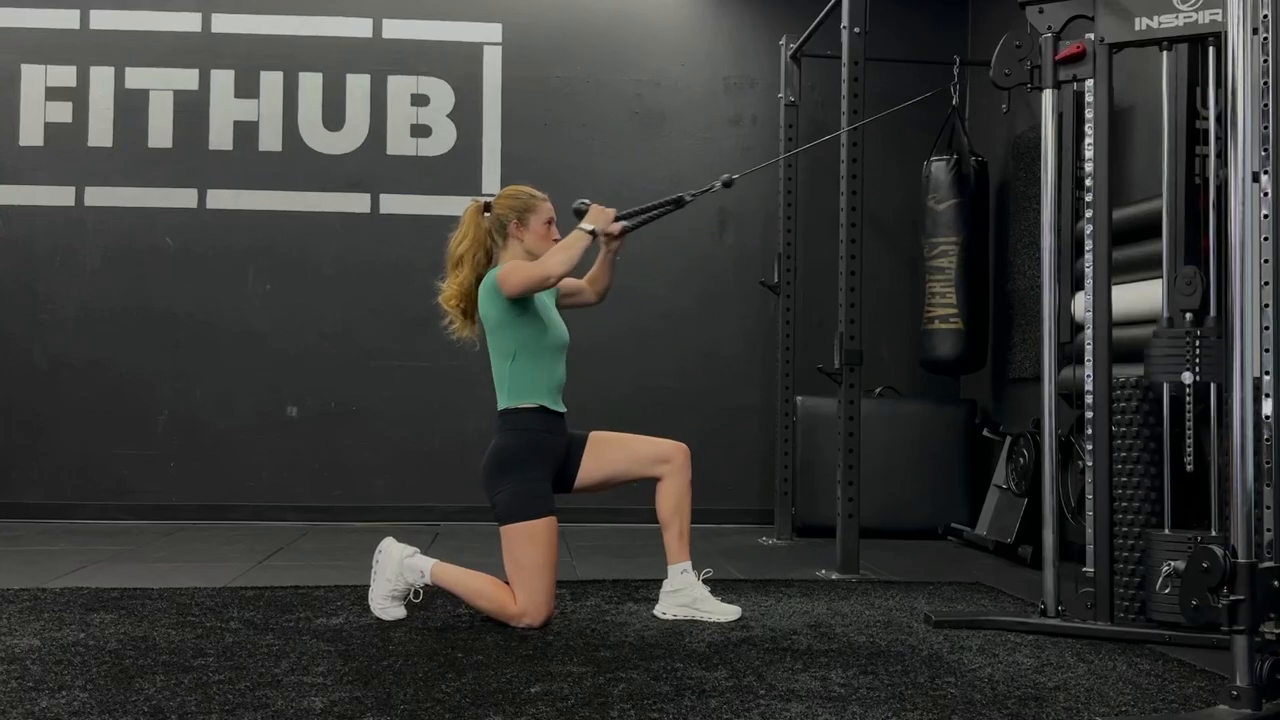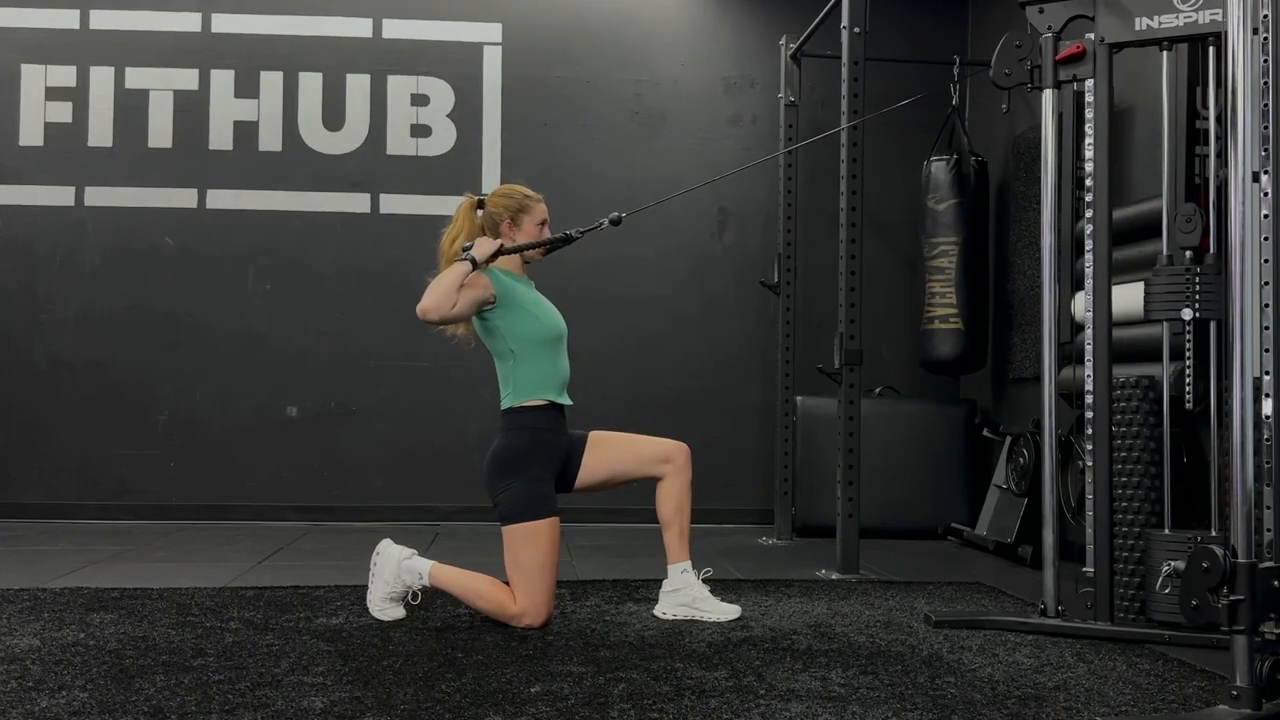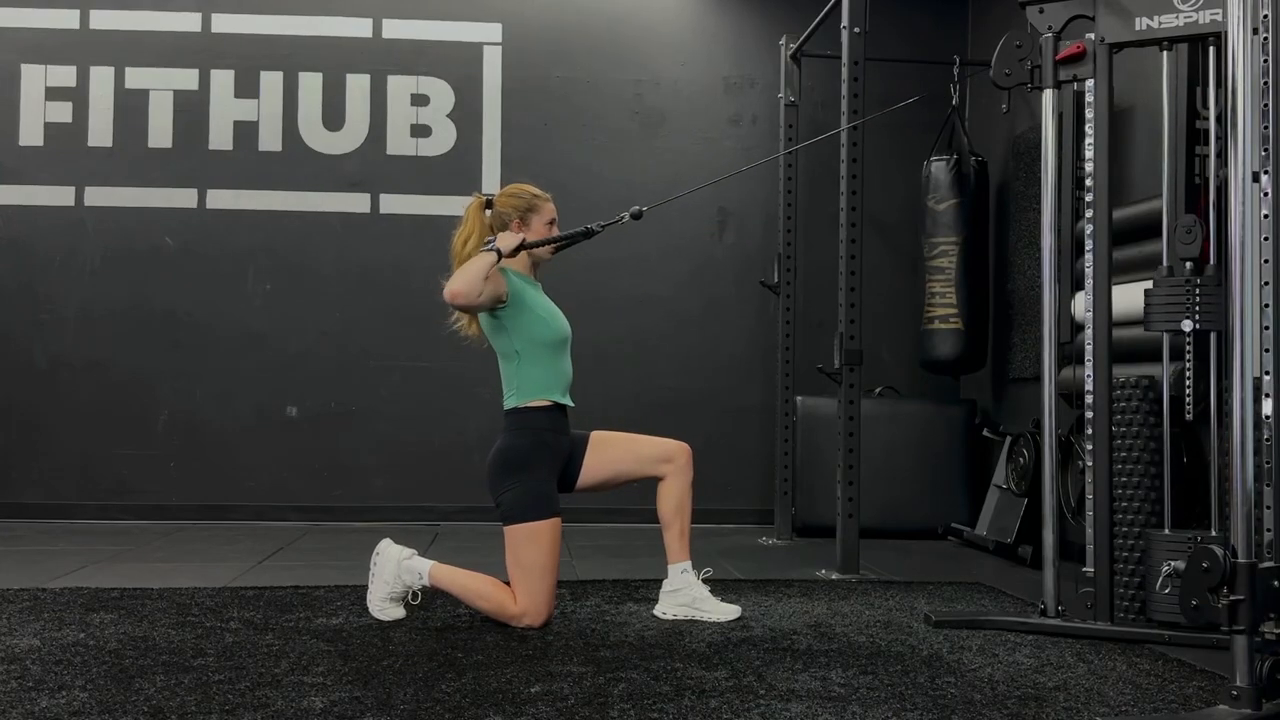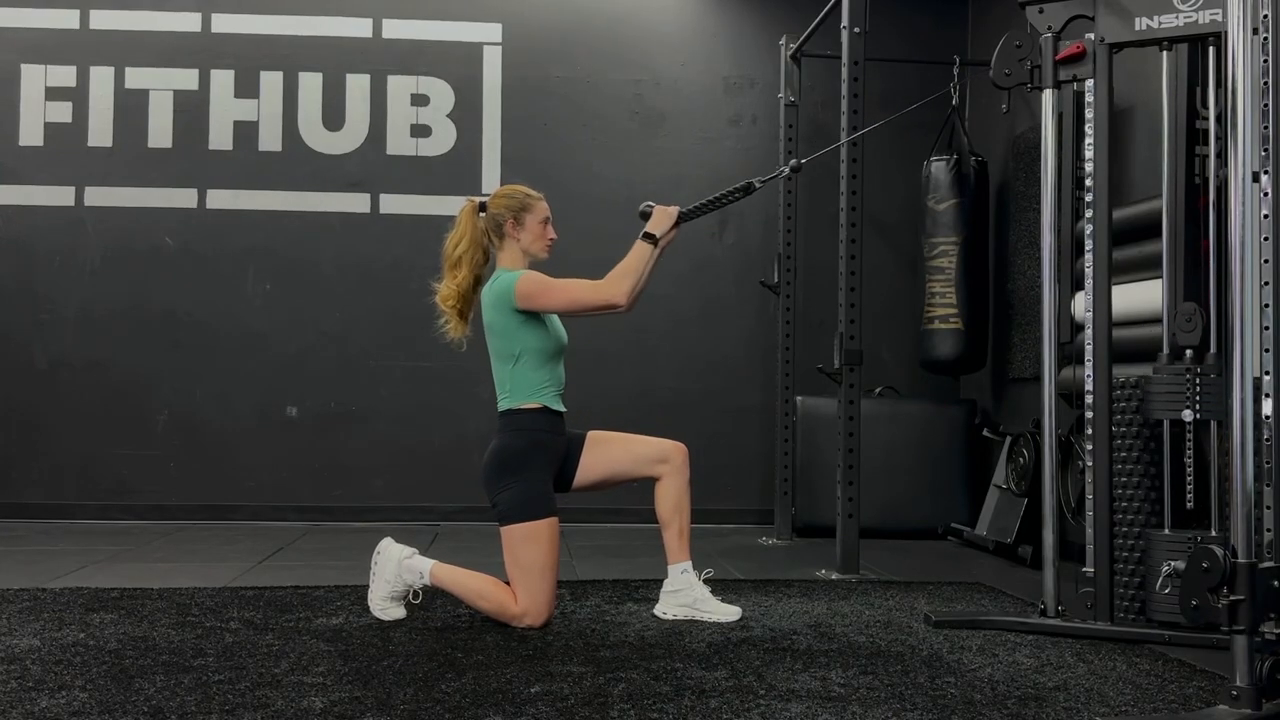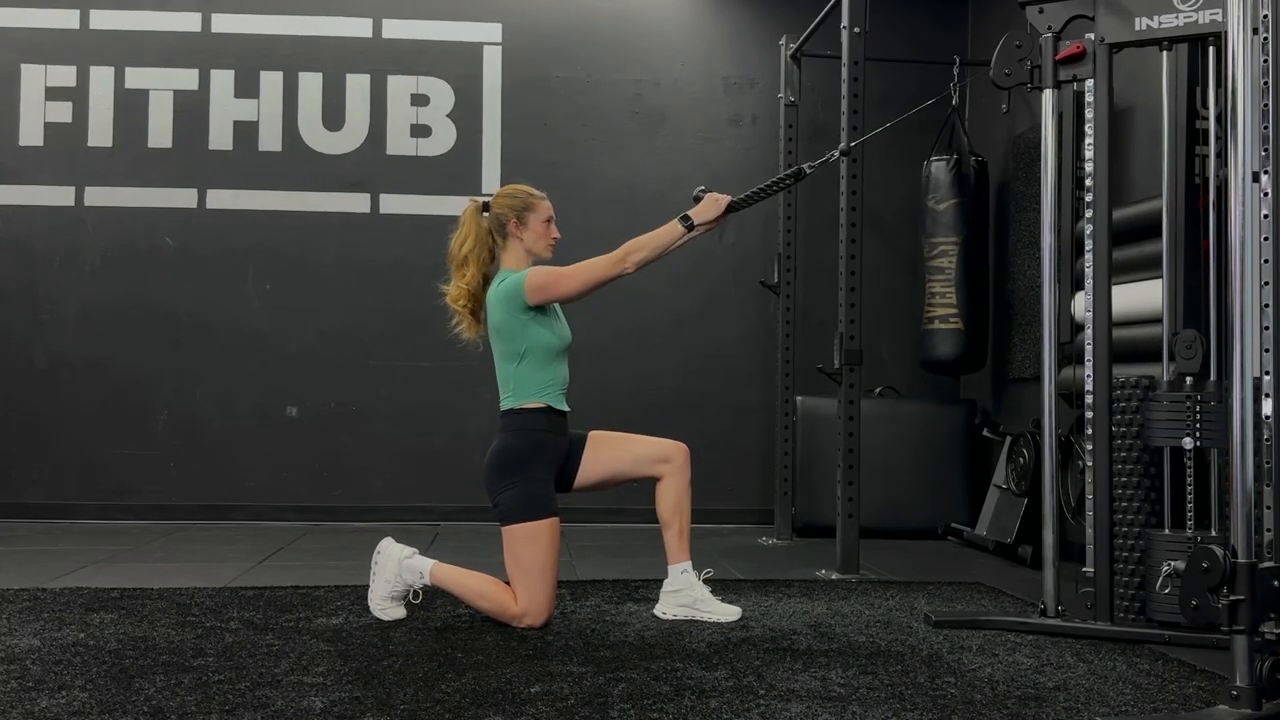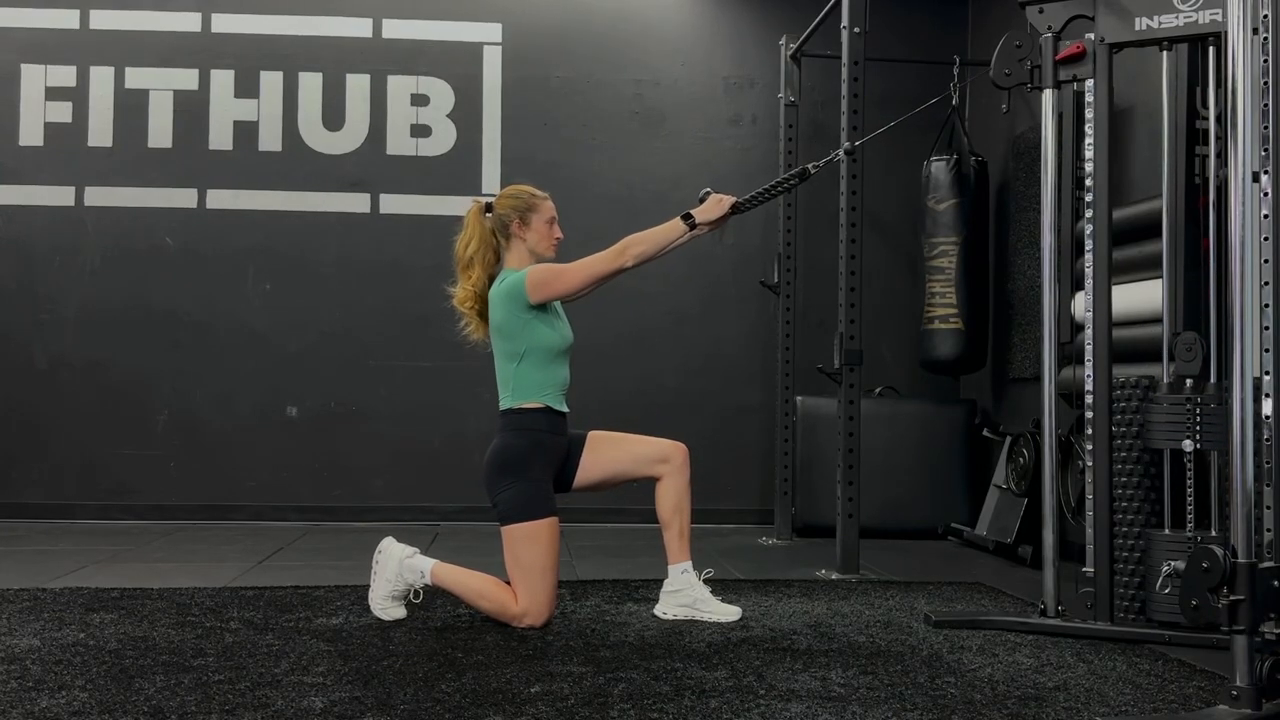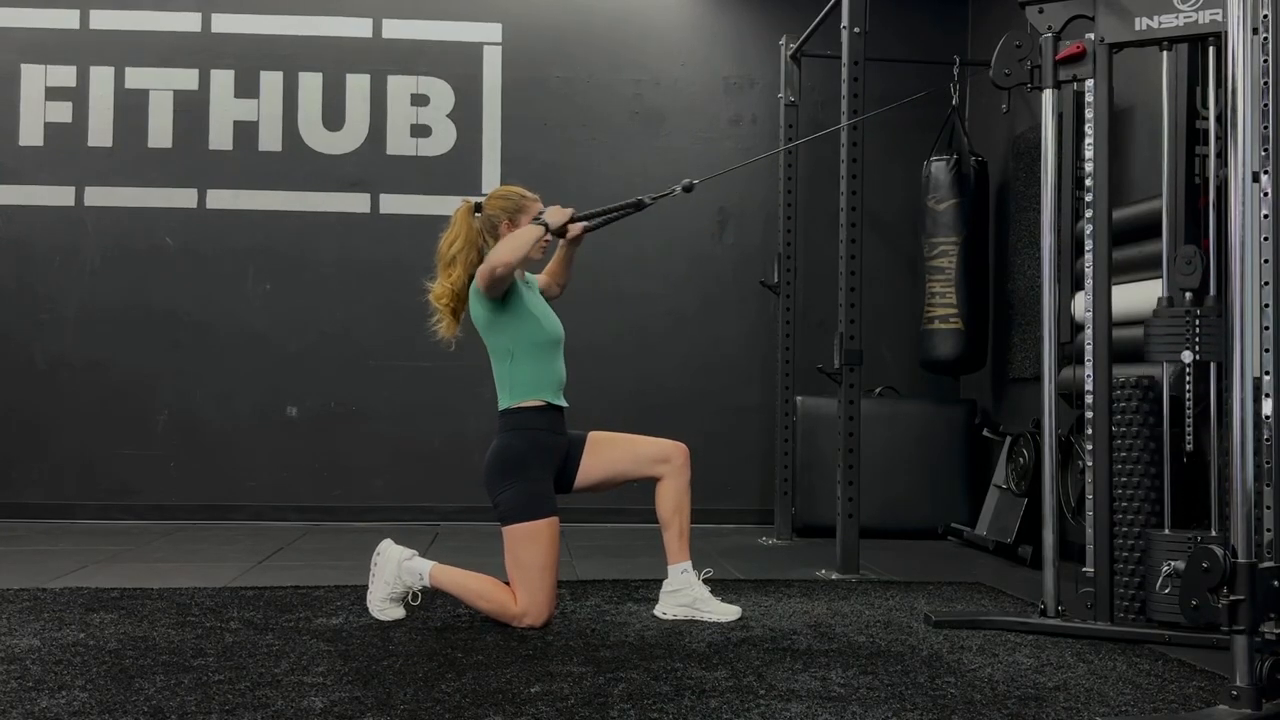
dt=0.5s
person 1, frame 1
left shoulder: (538, 286)
right shoulder: (501, 281)
left elbow: (591, 292)
right elbow: (554, 269)
left wrist: (609, 244)
right wrist: (590, 228)
left hip: (554, 441)
right hip: (520, 449)
left knee: (673, 457)
right knee: (529, 614)
left ankle: (680, 591)
right ankle: (410, 566)
person 1, frame 2
left shoulder: (518, 284)
right shoulder: (489, 283)
right elbow: (430, 308)
right wrist: (472, 256)
left hip: (554, 441)
right hip: (522, 448)
left knee: (674, 456)
right knee: (530, 614)
left ankle: (680, 590)
right ankle: (409, 568)
person 1, frame 3
left shoulder: (523, 284)
right shoulder: (500, 285)
right elbow: (457, 295)
left wrist: (538, 251)
right wrist: (496, 249)
left hip: (556, 441)
right hip: (525, 449)
left knee: (676, 457)
right knee: (529, 614)
left ankle: (680, 591)
right ankle: (409, 569)
person 1, frame 4
left shoulder: (522, 288)
right shoulder: (512, 285)
left elbow: (619, 300)
right elbow: (614, 295)
left wrist: (659, 242)
right wrist: (651, 232)
left hip: (551, 443)
right hip: (521, 451)
left knee: (672, 457)
right knee: (530, 614)
left ankle: (680, 590)
right ankle: (411, 567)
person 1, frame 5
left shoulder: (528, 285)
right shoulder: (517, 287)
left elbow: (620, 264)
right elbow: (622, 261)
left wrist: (695, 226)
right wrist: (692, 218)
left hip: (553, 442)
right hip: (523, 451)
left knee: (673, 457)
right knee: (531, 613)
left ankle: (681, 590)
right ankle: (411, 567)
person 1, frame 6
left shoulder: (534, 286)
right shoulder: (518, 285)
left elbow: (621, 262)
right elbow: (621, 257)
left wrist: (696, 226)
right wrist: (694, 218)
left hip: (553, 443)
right hip: (522, 451)
left knee: (672, 458)
right knee: (530, 614)
left ankle: (680, 590)
right ankle: (411, 567)
person 1, frame 7
left shoulder: (520, 283)
right shoulder: (494, 283)
left elbow: (554, 285)
right elbow: (500, 262)
left wrist: (570, 238)
right wrist: (543, 224)
left hip: (552, 441)
right hip: (521, 449)
left knee: (673, 457)
right knee: (531, 613)
left ankle: (680, 590)
right ankle: (409, 569)
